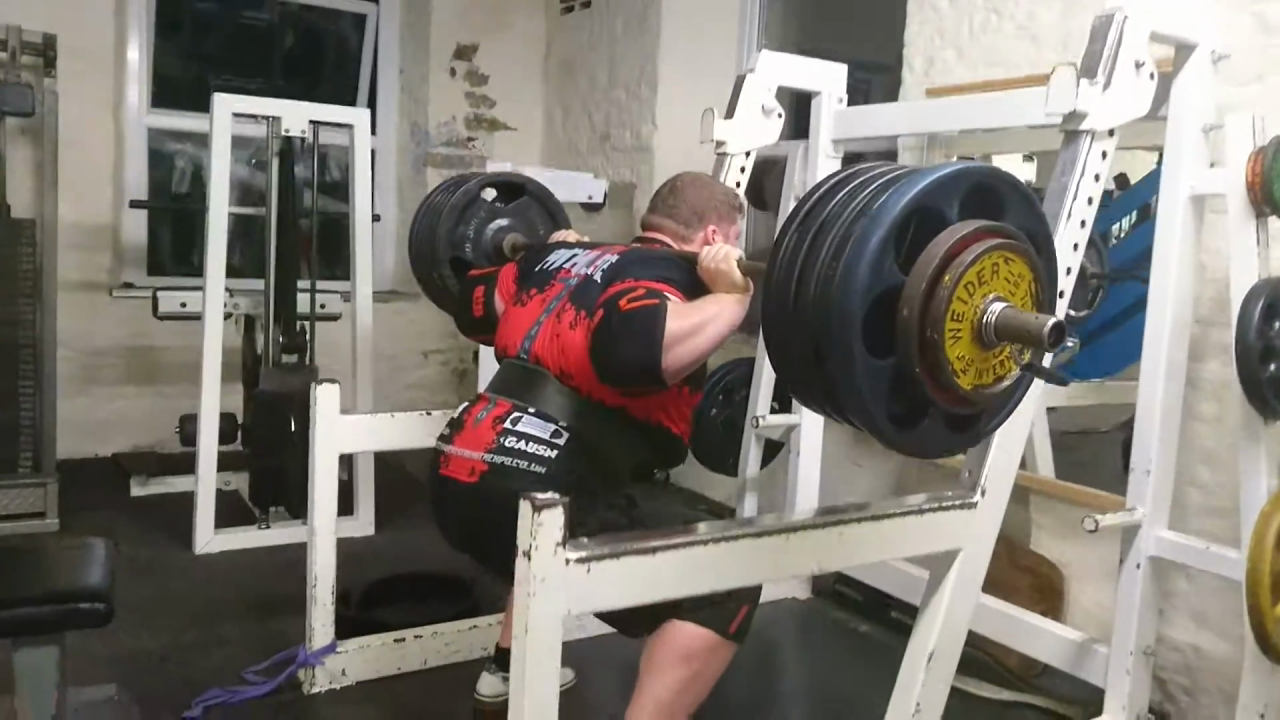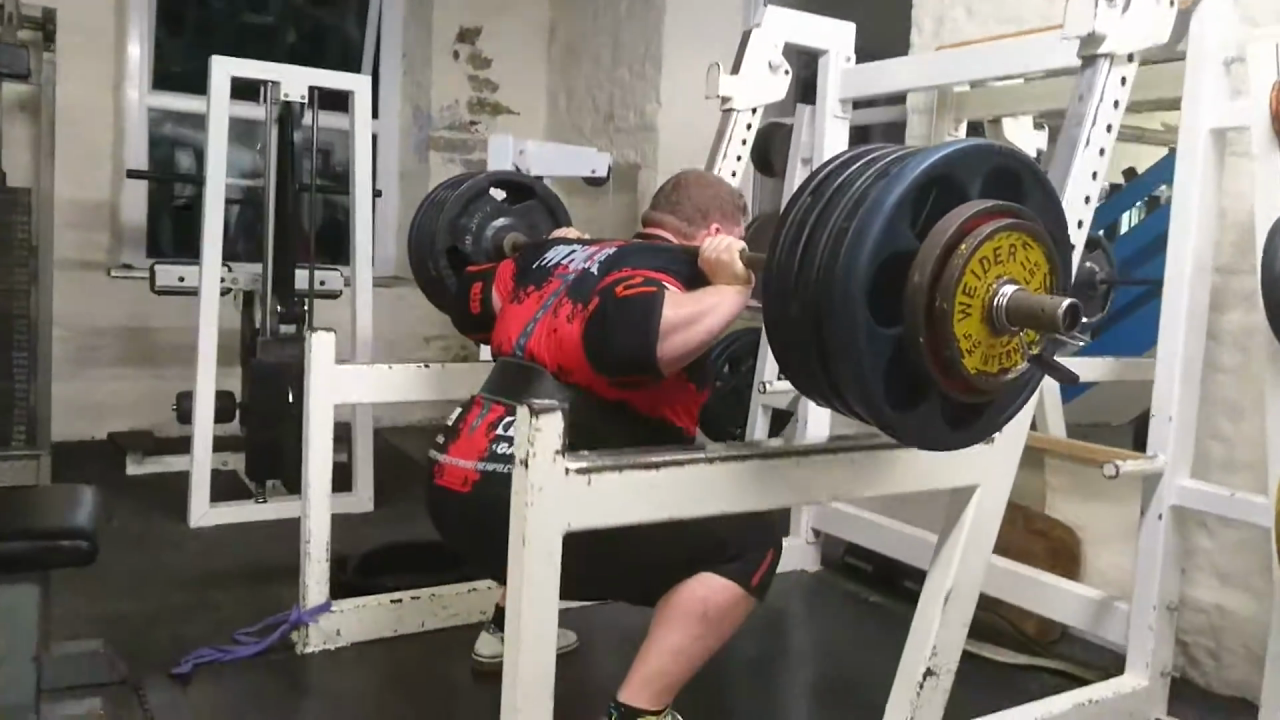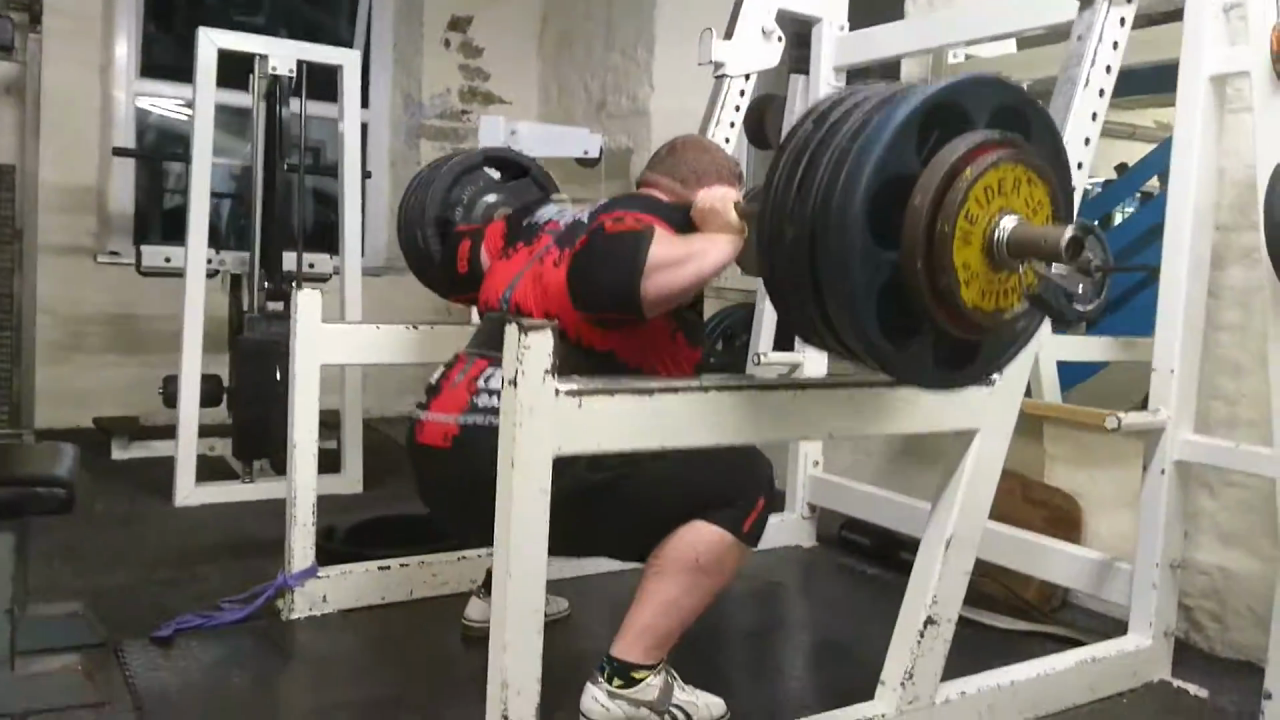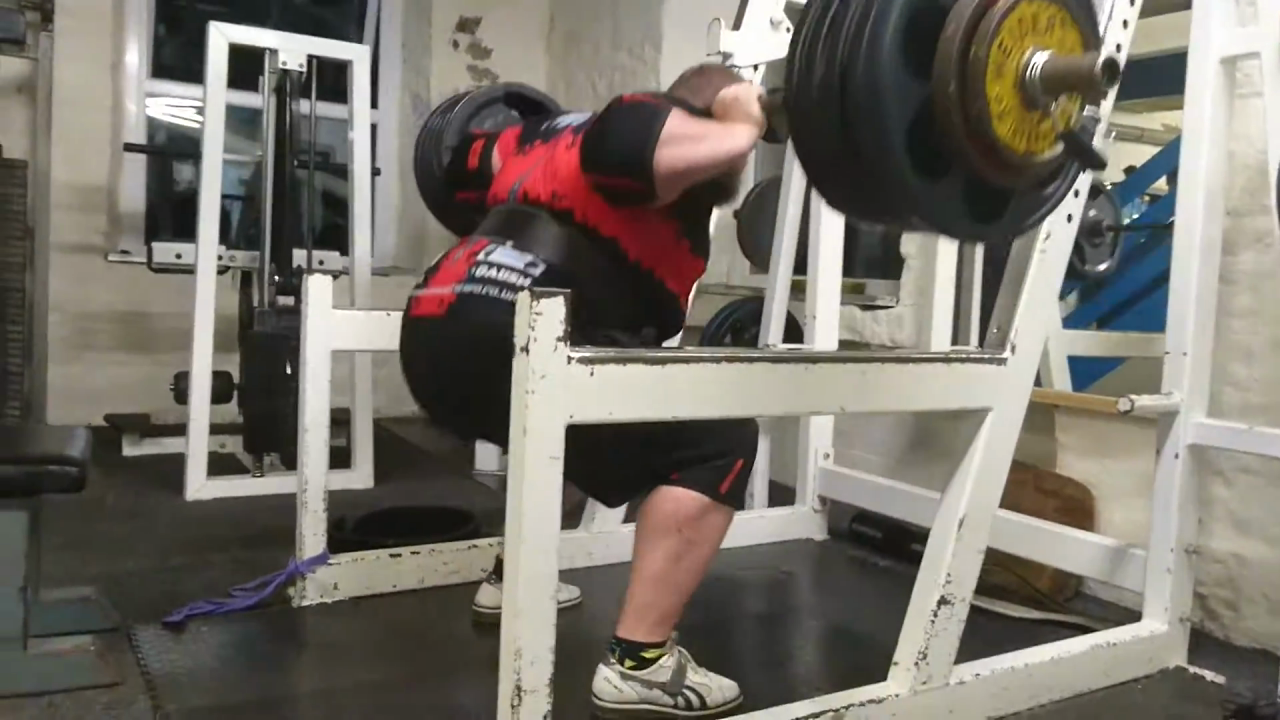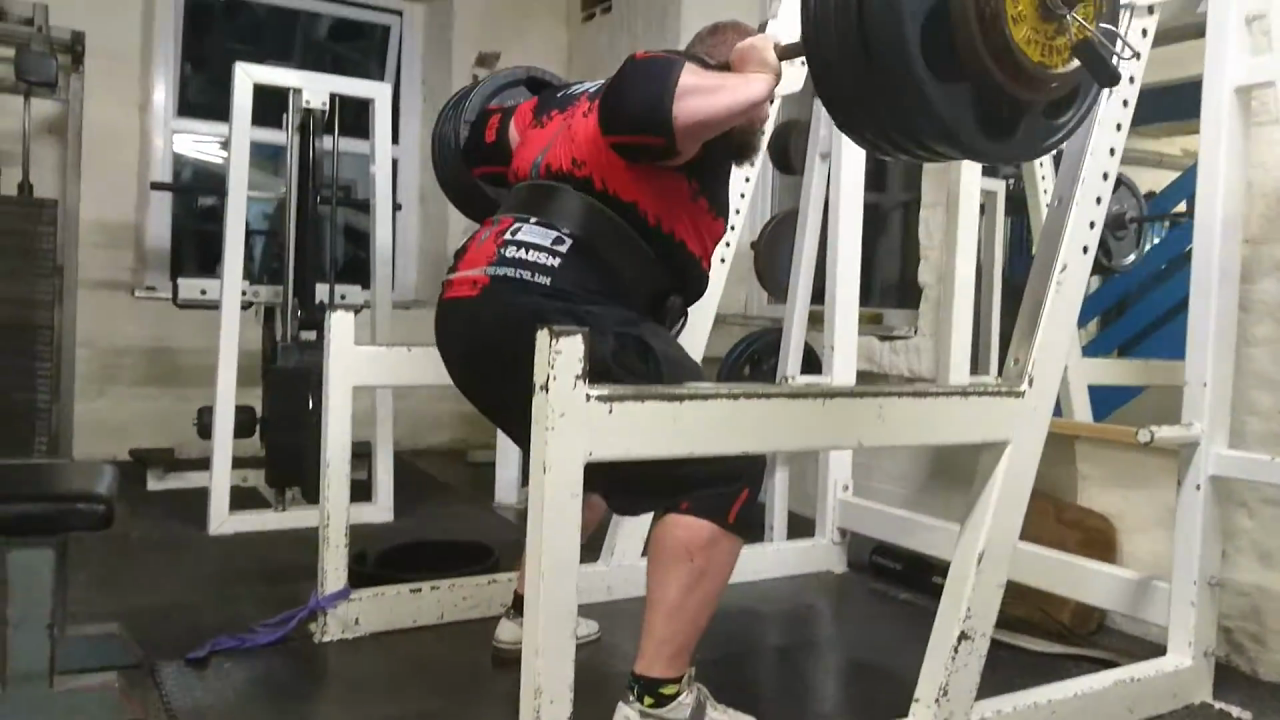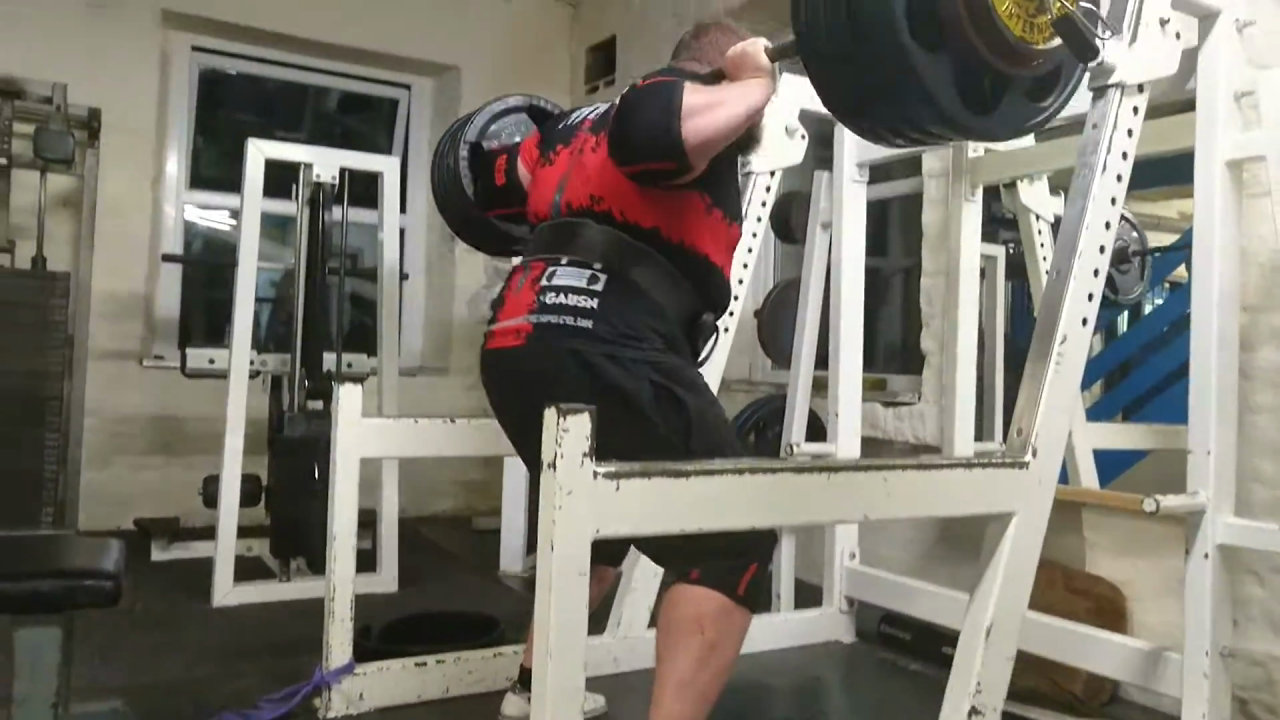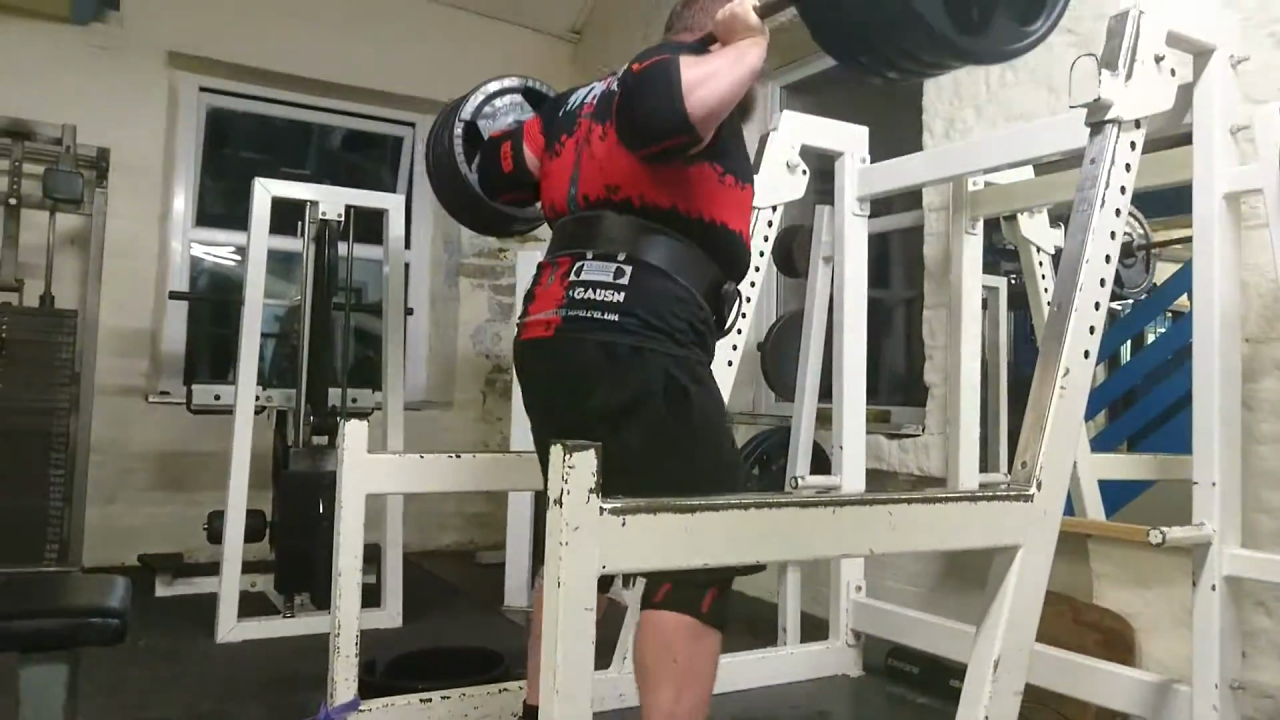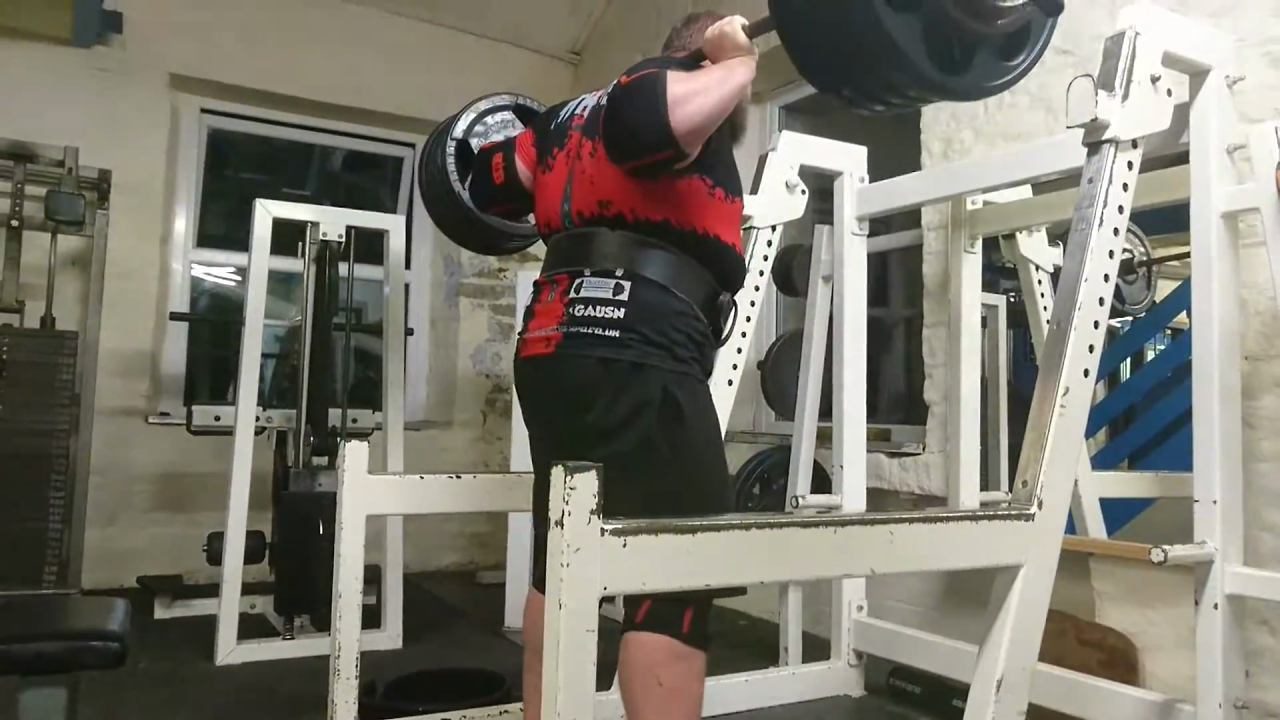
dt=0.3s
person 1, frame 1
left shoulder: (565, 257)
right shoulder: (671, 278)
left elbow: (473, 309)
right elbow: (634, 352)
right wrist: (731, 296)
left hip: (460, 479)
right hip: (531, 491)
left knee: (571, 524)
right knee: (722, 587)
left ankle: (508, 667)
person 1, frame 2
left shoulder: (562, 254)
right shoulder: (669, 273)
left elbow: (472, 305)
right elbow: (627, 339)
right wrist: (732, 287)
left hip: (461, 490)
right knee: (749, 536)
left ankle: (508, 631)
person 1, frame 3
left shoulder: (554, 215)
right shoulder: (659, 227)
left elbow: (460, 263)
right elbow: (611, 277)
right wrist: (722, 238)
left hip: (448, 454)
right hip: (507, 462)
right knee: (740, 485)
person 1, frame 4
left shoulder: (565, 127)
right shoulder: (687, 143)
left elbow: (467, 167)
right elbow: (625, 142)
right wrist: (741, 130)
left hip: (440, 332)
right hip: (508, 332)
left knee: (581, 433)
right knee: (715, 440)
left ankle: (510, 580)
right ankle: (638, 665)
person 1, frame 5
left shoulder: (585, 95)
right shoulder: (702, 102)
left elbow: (484, 143)
right elbow: (645, 100)
right wrist: (757, 79)
left hip: (478, 307)
right hip: (544, 310)
left knee: (595, 453)
right knee: (722, 466)
left ankle: (530, 612)
person 1, frame 6
left shoulder: (589, 117)
right shoulder: (682, 96)
left elbow: (495, 185)
right elbow: (658, 131)
right wrist: (756, 84)
left hip: (521, 345)
right hip: (597, 350)
right knee: (730, 539)
person 1, frame 7
left shoulder: (589, 98)
right shoulder: (680, 69)
left elbow: (496, 169)
right elbow: (665, 108)
left hip: (556, 336)
right hip: (631, 342)
right knee: (696, 558)
person 1, frame 8
left shoulder: (579, 112)
right shoulder: (671, 80)
left elbow: (488, 181)
right elbow: (649, 121)
right wrist: (738, 61)
left hip: (557, 353)
right hip: (633, 357)
